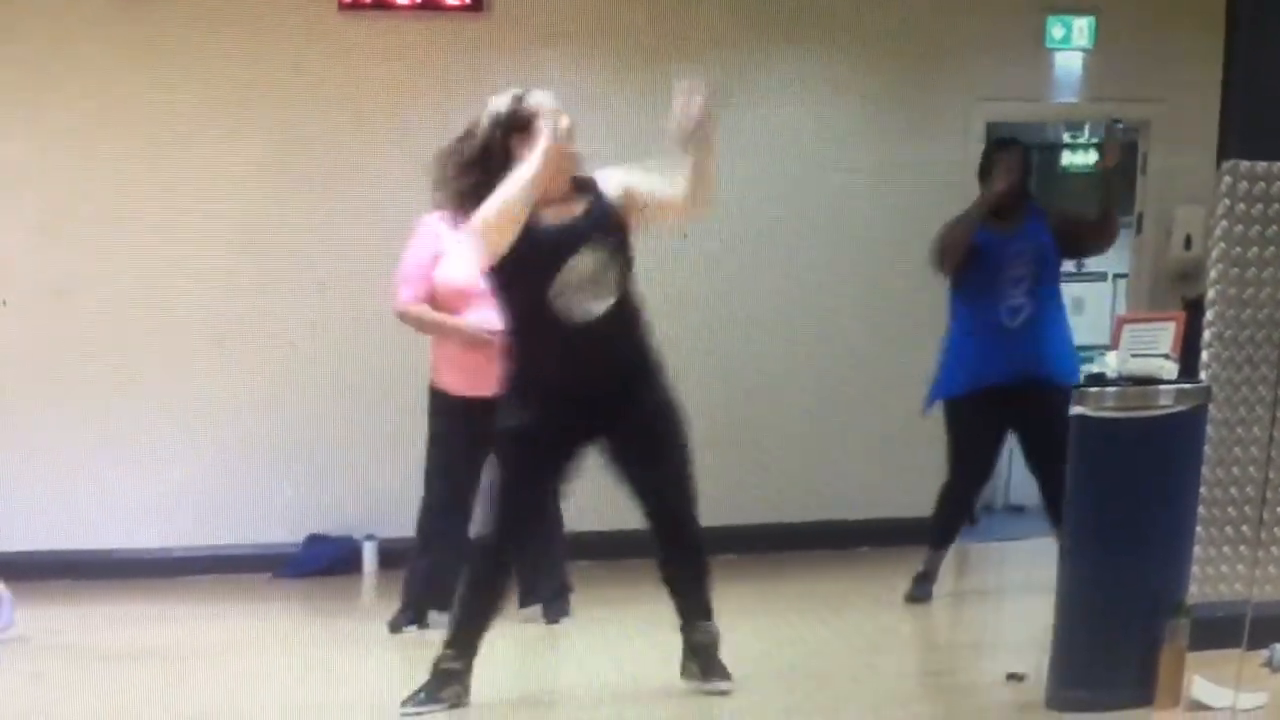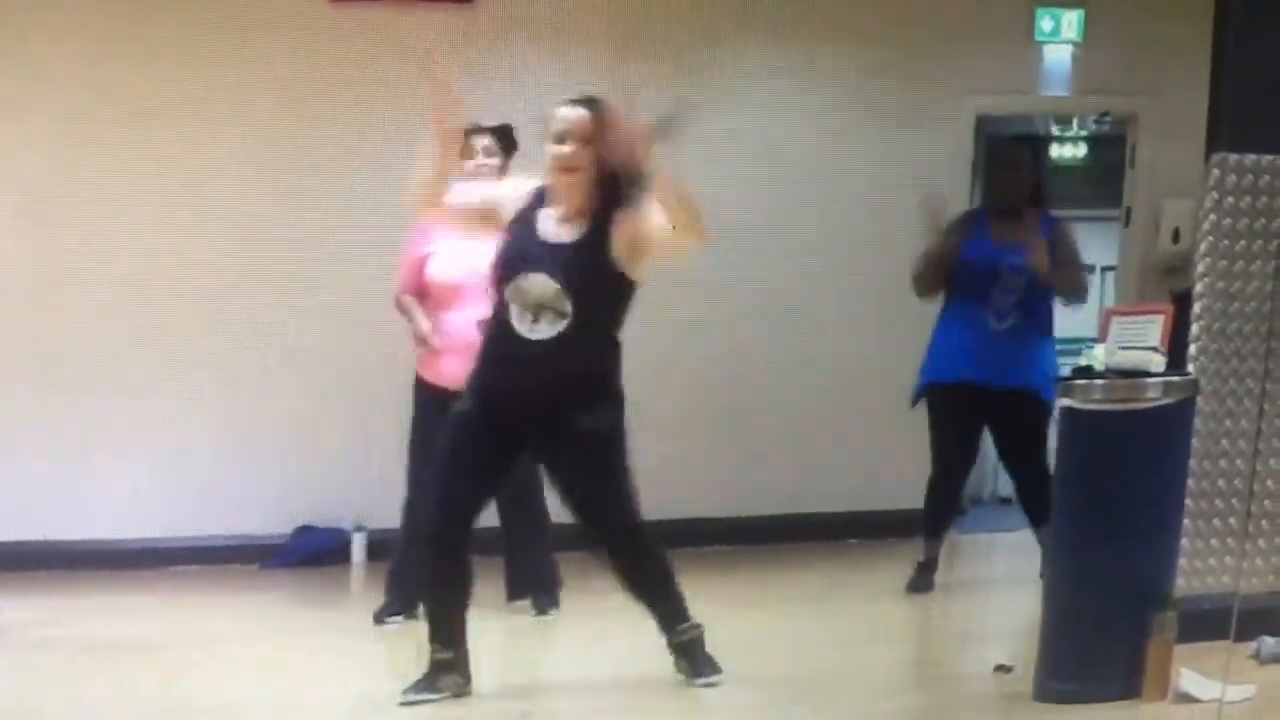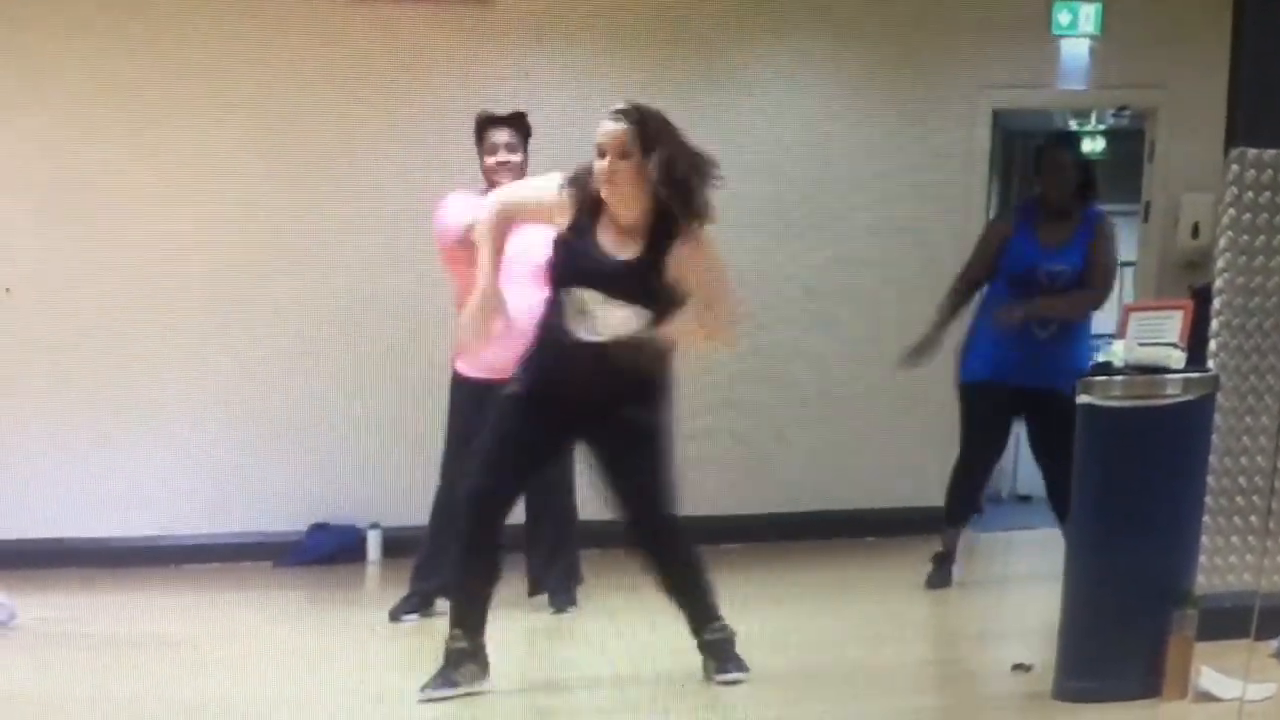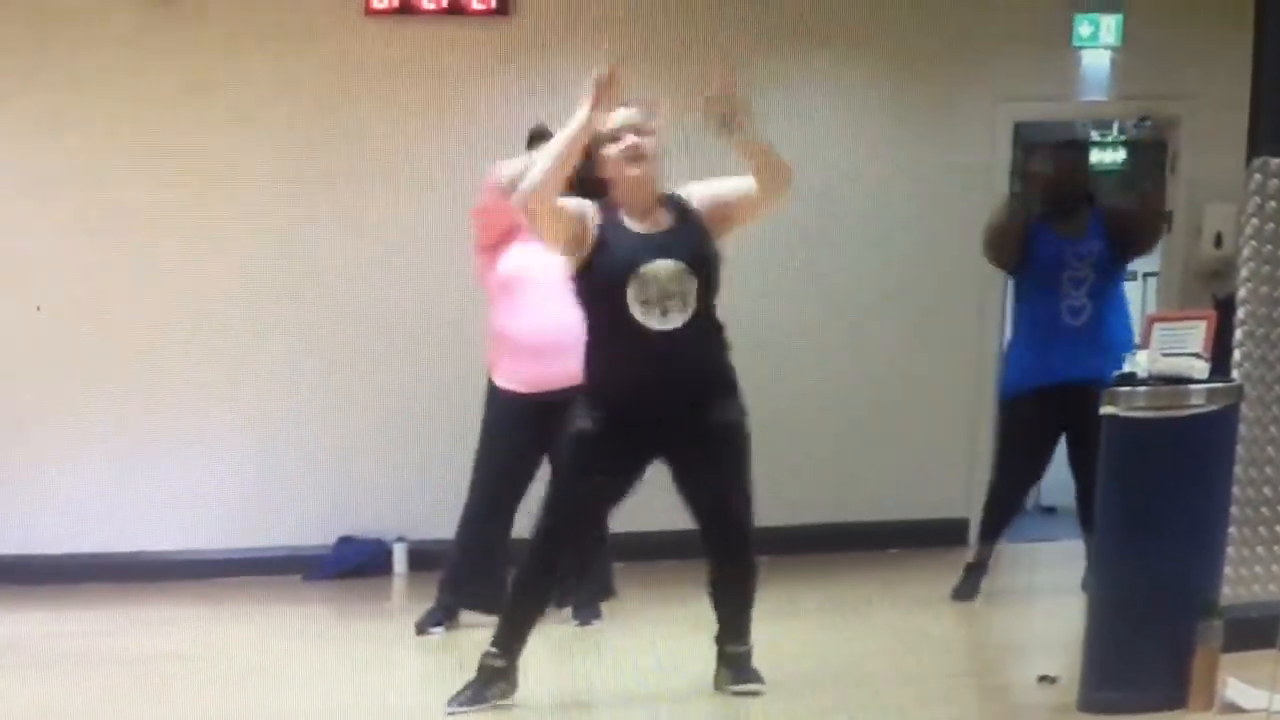
dt=0.7s
person 1, frame 1
left shoulder: (610, 191)
right shoulder: (502, 217)
left elbow: (693, 197)
right elbow: (493, 223)
left wrist: (696, 139)
right wrist: (545, 150)
left hip: (631, 391)
right hip: (544, 402)
left knee: (678, 519)
right knee: (505, 538)
left ankle: (700, 648)
person 1, frame 2
left shoulder: (625, 226)
right shoulder: (526, 207)
left elbow: (688, 235)
left wrist: (646, 162)
left hip: (581, 411)
right hip: (491, 406)
left knee: (620, 537)
right knee: (443, 530)
left ankle: (687, 642)
right ankle: (448, 664)
person 1, frame 3
left shoulder: (683, 241)
right shoulder: (572, 201)
left elbow: (721, 325)
right elbow: (498, 205)
left wrist: (645, 326)
right wrist: (486, 292)
left hip: (626, 404)
right hip: (542, 389)
left knee: (654, 528)
right knee: (481, 509)
left ankle: (715, 642)
right ankle: (465, 656)
person 1, frame 4
left shoulder: (699, 210)
right shoulder: (587, 222)
left elbow: (775, 184)
right elbow: (531, 201)
left wrist: (738, 125)
right wrist: (584, 119)
left hip: (706, 409)
right hip: (614, 414)
left knee: (731, 537)
right knee: (555, 541)
left ankle: (734, 657)
person 2, frame 1
right shoulder: (436, 229)
right elbow: (407, 305)
right wrist: (462, 329)
right hip: (456, 393)
right knee: (444, 498)
left ankle: (550, 593)
right ankle: (420, 601)
person 2, frame 2
right shoulder: (433, 219)
right elbow: (403, 290)
right wrist: (418, 318)
right hip: (440, 387)
left knee: (520, 488)
right knee: (428, 491)
left ankle: (538, 583)
right ankle: (406, 591)
person 2, frame 3
right shoulder: (460, 205)
right elbow: (458, 235)
right hip: (480, 375)
left knee: (551, 484)
right knee: (460, 485)
left ankle: (559, 582)
right ankle: (427, 588)
person 2, frame 4
right shoulder: (500, 224)
right elbow: (501, 181)
left hip: (579, 389)
right hip: (513, 391)
right knee: (490, 499)
left ankle: (586, 595)
right ankle: (451, 601)
person 3, frame 1
left shoulder: (1049, 225)
right shoulder: (967, 227)
left elbow: (1101, 236)
right elbow: (942, 258)
left wrist: (1108, 177)
right wrist: (987, 200)
left hip: (1045, 374)
right hip: (976, 377)
left knee: (1055, 471)
right knee: (966, 477)
right ankle: (928, 570)
person 3, frame 2
left shoulder: (1053, 232)
right shoulder: (966, 227)
left elbow: (1078, 290)
right elbow: (923, 286)
left wrist: (1047, 271)
right wrist: (938, 250)
left hip: (1023, 375)
right hip: (957, 371)
left knee: (1030, 471)
right knee: (949, 470)
right ankle: (928, 562)
person 3, frame 3
left shoulder: (1097, 229)
right shoulder: (1012, 223)
left elbow: (1095, 295)
right elbow: (967, 281)
left wrist: (1030, 308)
right wrist: (934, 332)
left hip: (1059, 373)
right hip: (993, 367)
left knee: (1061, 466)
right knee: (976, 460)
right ankle: (945, 555)
person 3, frame 4
left shoulder: (1114, 226)
right shoulder: (1030, 231)
left elbow: (1154, 228)
right elbow: (997, 247)
right wrist: (1031, 189)
left hip: (1101, 375)
right hip: (1035, 376)
left knee: (1096, 473)
right knee: (1016, 473)
right ankle: (977, 565)
